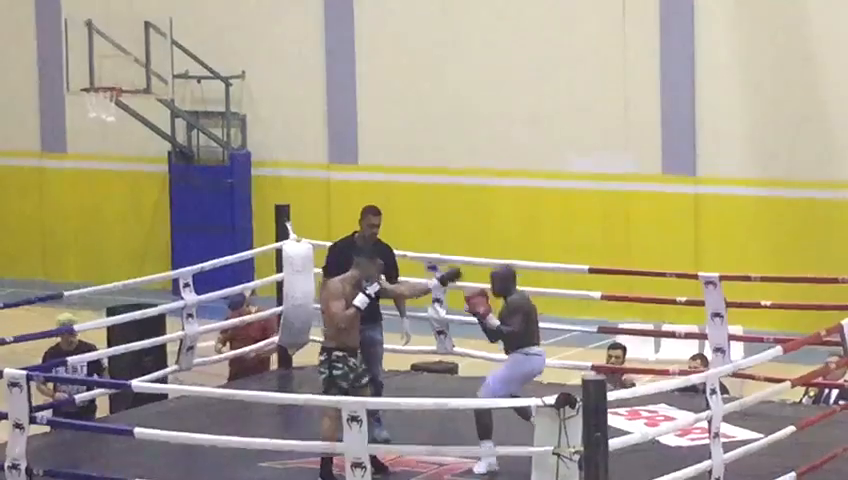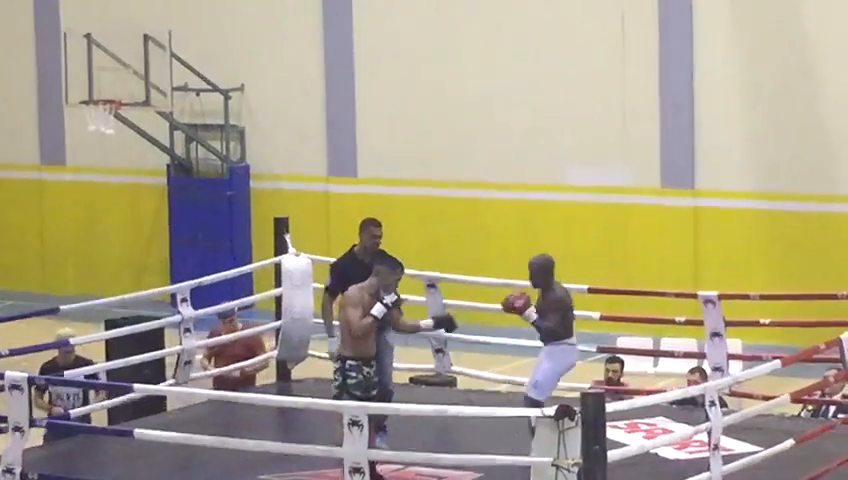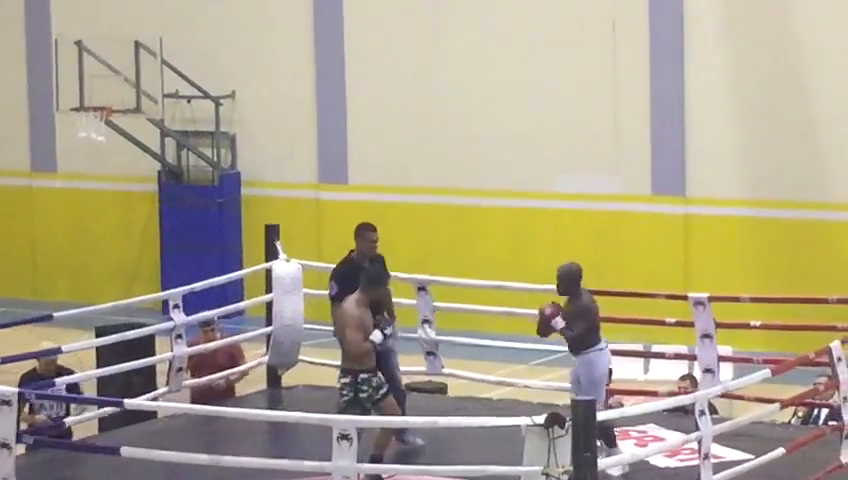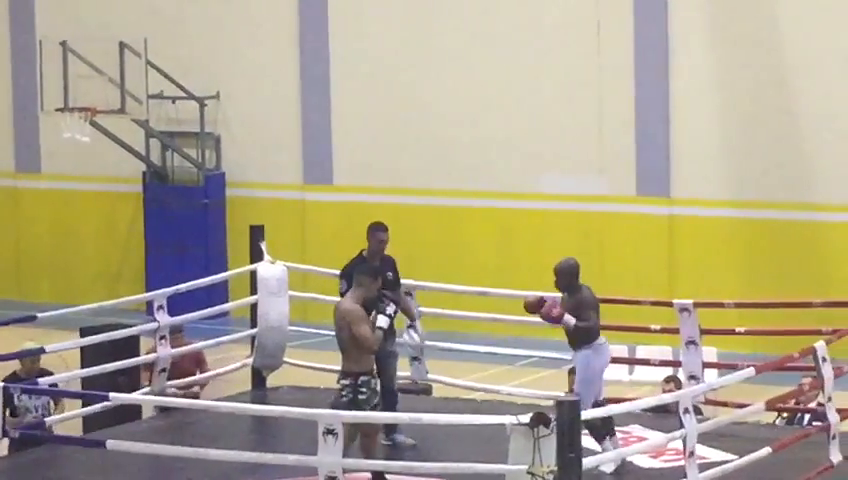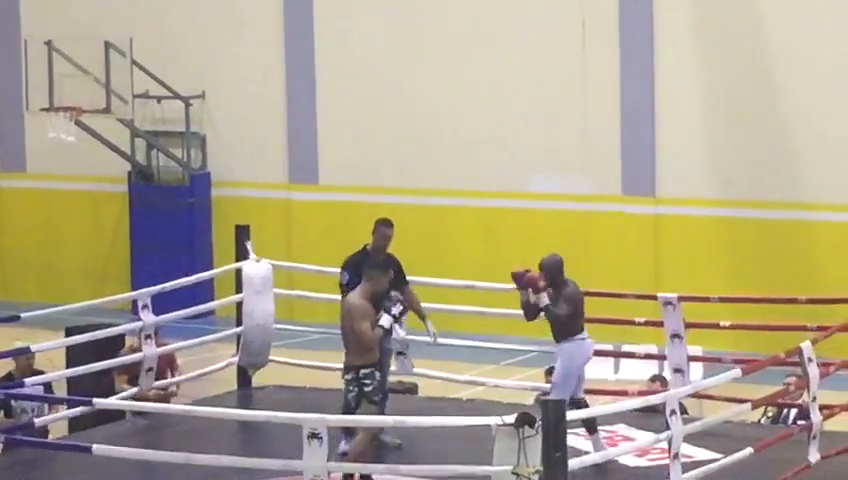
dt=0.3s
person 1, frame 1
left shoulder: (385, 251)
right shoulder: (339, 249)
left elbow: (394, 286)
right elbow: (326, 284)
left wrist: (404, 318)
left hip: (372, 321)
left knee: (375, 376)
left ankle: (374, 423)
person 1, frame 2
right shoulder: (343, 265)
right elbow: (328, 300)
right wrist: (331, 337)
left hip: (381, 329)
left knee: (385, 384)
left ankle: (379, 431)
person 1, frame 3
left shoulder: (378, 261)
right shoulder: (342, 272)
right elbow: (336, 310)
left wrist: (392, 319)
left knee: (395, 383)
left ankle: (403, 431)
person 1, frame 4
left shoulder: (389, 263)
right shoulder: (352, 269)
left elbow: (399, 295)
left wrist: (415, 321)
left hip: (387, 335)
left knee: (390, 387)
left ankle: (391, 432)
person 1, frame 5
left shoulder: (392, 262)
right shoulder: (354, 263)
left elbow: (407, 293)
right elbow: (347, 299)
left wrist: (426, 320)
left hip: (383, 332)
left knee: (381, 386)
right ankle: (346, 436)
person 2, frame 1
left shoulder: (367, 285)
right shoulder: (335, 287)
left elbow: (405, 292)
right elbow: (340, 322)
left wrist: (438, 281)
right wrist: (365, 297)
left hip: (352, 354)
right hip: (335, 357)
right knee: (334, 414)
left ankle: (368, 459)
person 2, frame 2
left shoulder: (384, 297)
right shoulder: (354, 294)
left elbow: (401, 325)
right elbow: (356, 330)
left wrist: (433, 323)
right wrist: (382, 307)
left hip: (369, 364)
right hip: (349, 365)
left knee: (372, 419)
person 2, frame 3
left shoulder: (364, 305)
right shoulder: (351, 312)
right elbow: (355, 351)
left wrist: (379, 336)
right wrist: (380, 335)
left hip: (370, 374)
right hip: (356, 379)
left knee: (394, 416)
person 2, frame 4
left shoulder: (349, 305)
right shoulder: (352, 310)
right elbow: (372, 345)
left wrist: (380, 316)
right wrist: (385, 319)
left hip: (364, 377)
right hip: (356, 381)
left knee: (371, 429)
right knee: (347, 436)
person 2, frame 5
left shoulder: (361, 300)
right shoulder: (357, 304)
right elbow: (369, 342)
left wrist: (385, 314)
right wrist: (388, 318)
left hip: (369, 370)
right hip: (361, 373)
left knee: (369, 429)
right knee: (368, 430)
person 3, frame 1
left shoulder: (514, 303)
right shoulder: (516, 300)
left elbow: (514, 334)
right elbow: (494, 337)
left wrist: (488, 319)
right wrist: (482, 315)
left hip: (523, 359)
right hip: (533, 356)
right knee: (509, 395)
left ankle: (488, 458)
person 3, frame 2
left shoulder: (557, 297)
right shoulder: (548, 292)
left elbow: (551, 330)
left wrist: (528, 313)
right wrist: (527, 311)
left hip: (560, 351)
right hip: (552, 350)
left knee: (533, 401)
right knee: (532, 398)
person 3, frame 3
left shoulder: (584, 304)
right shoulder: (573, 299)
left elbow: (576, 337)
right elbow: (574, 333)
left wrist: (555, 322)
right wrist: (550, 324)
left hip: (592, 358)
right hip: (584, 356)
person 3, frame 4
left shoulder: (585, 297)
right shoulder: (568, 294)
left elbow: (591, 327)
right elbow: (562, 318)
left wrist: (565, 319)
right wrist: (543, 310)
left hip: (592, 353)
right hip: (585, 353)
left knee: (580, 407)
right knee: (596, 402)
left ankle: (610, 453)
right ankle: (614, 448)
person 3, frame 5
left shoulder: (570, 292)
right shoulder: (552, 289)
left elbow: (557, 318)
right elbow: (530, 315)
left wrist: (542, 296)
right wrist: (523, 290)
left hip: (573, 347)
right hip: (570, 347)
left knee: (556, 402)
right knee: (576, 399)
right ankle: (599, 447)
